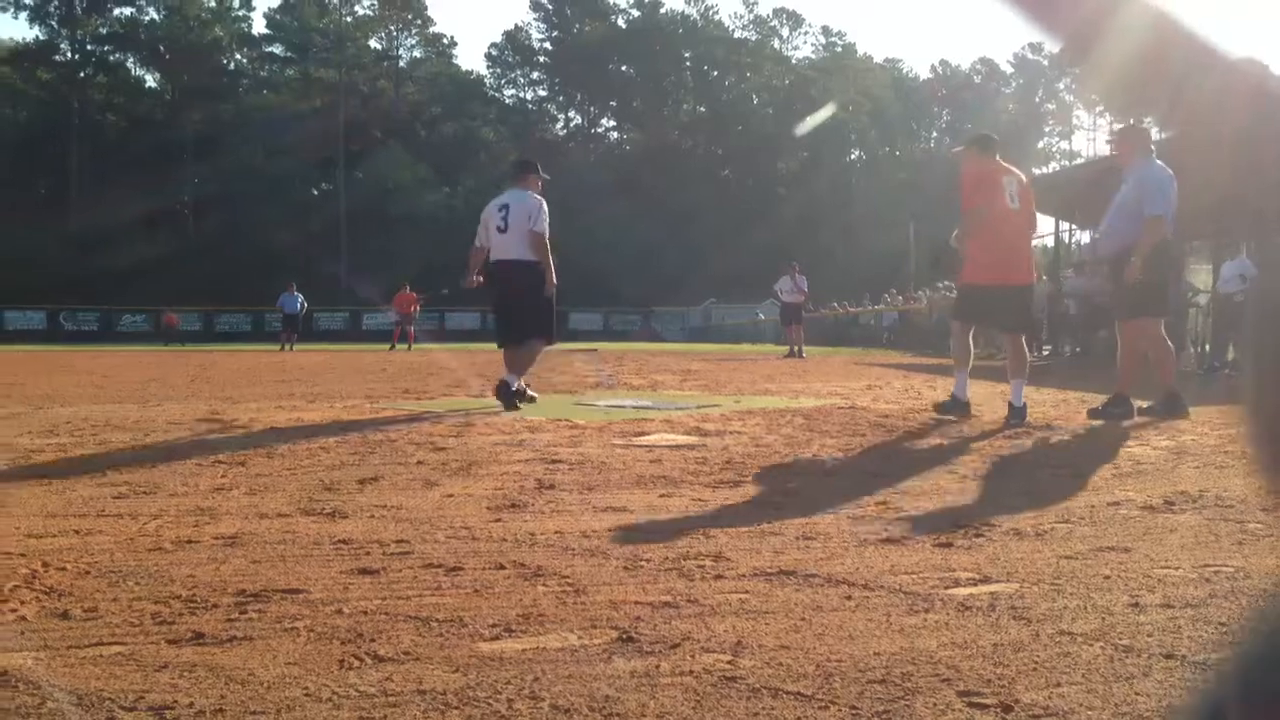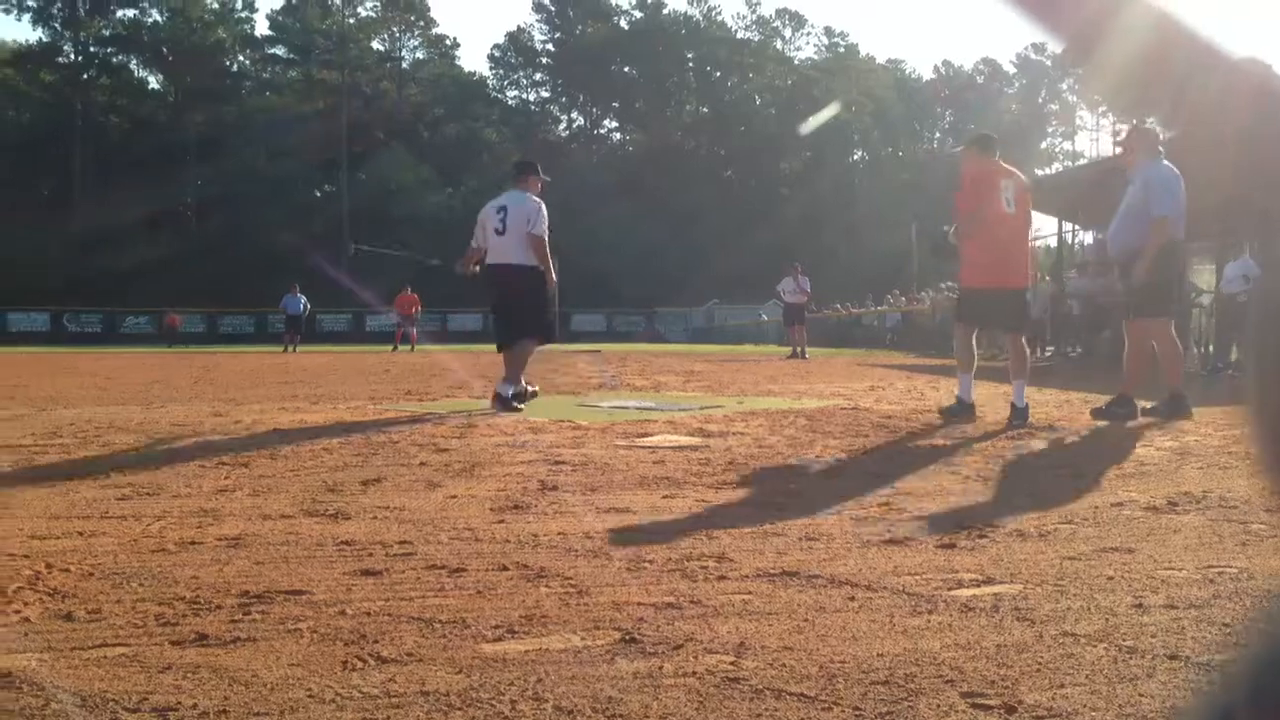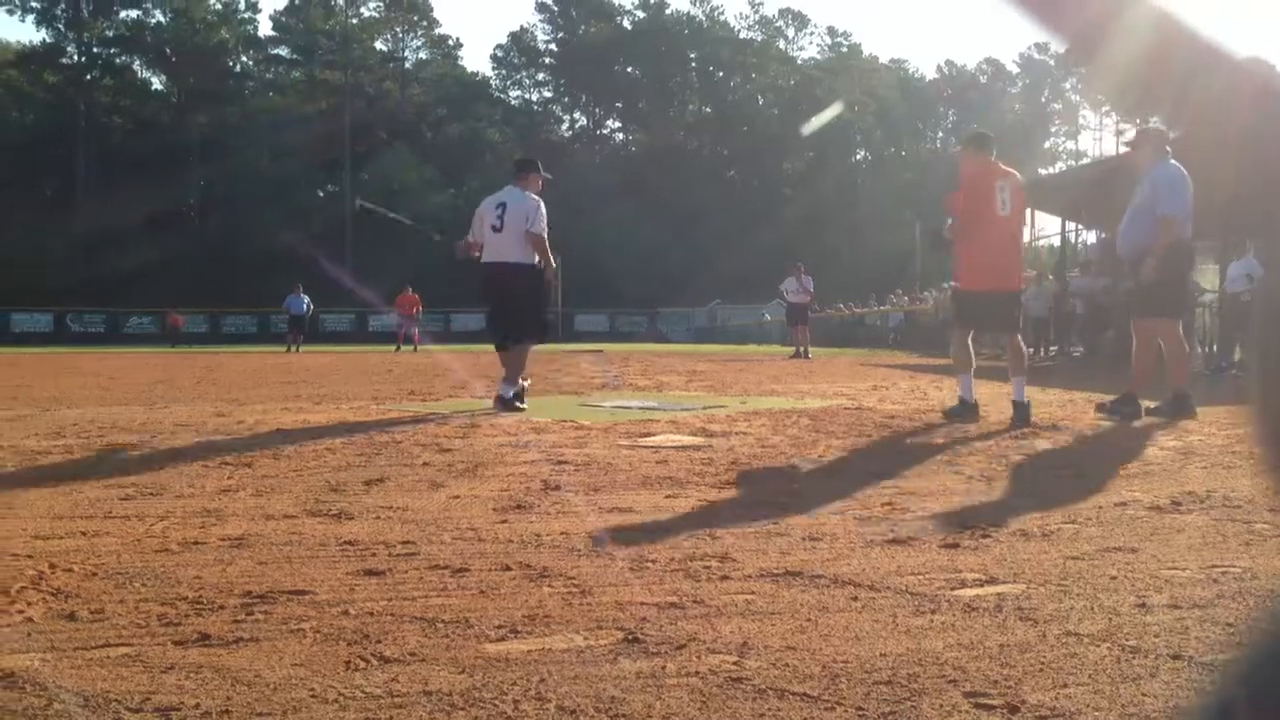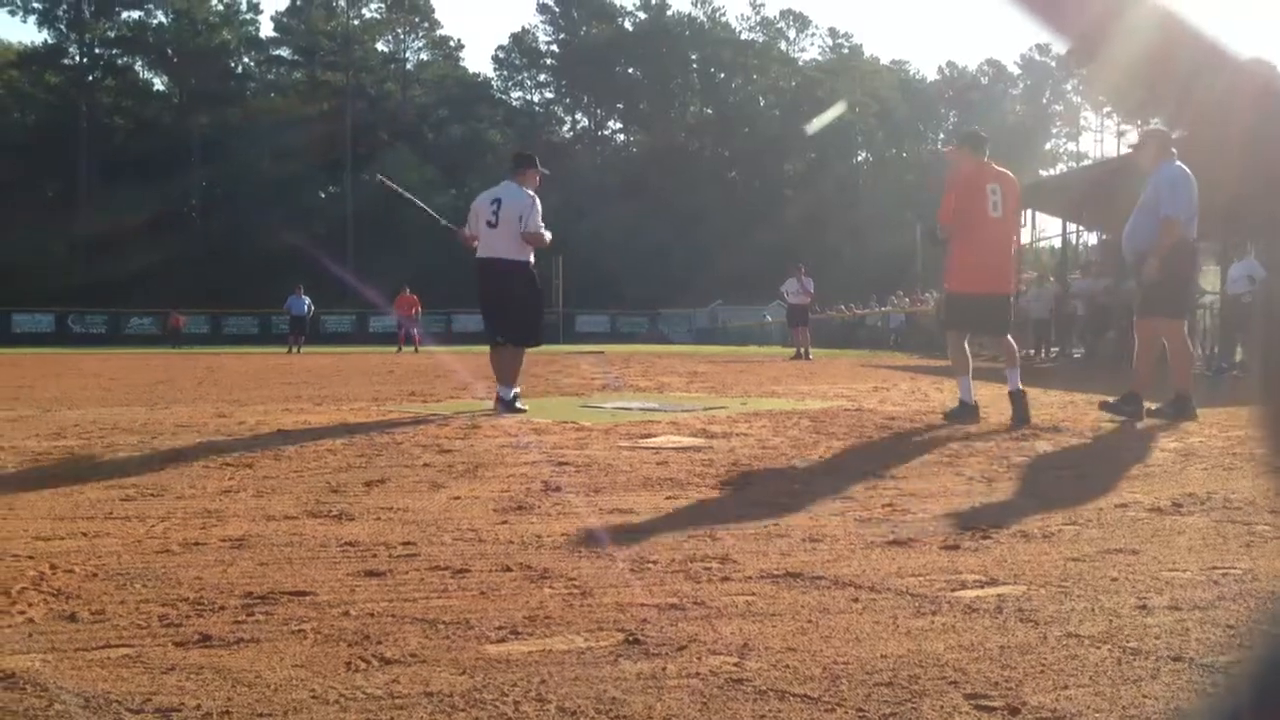
dt=0.1s
person 1, frame 1
left shoulder: (975, 173)
right shoulder: (1018, 177)
left elbow: (973, 217)
right elbow: (1030, 225)
left wrist: (960, 237)
left hip: (984, 268)
right hip: (1019, 269)
left knee: (960, 327)
right knee: (1014, 336)
left ankle: (960, 398)
right ankle: (1017, 405)
person 1, frame 2
left shoulder: (973, 174)
right shoulder: (1018, 178)
left elbow: (967, 221)
right elbow: (1023, 225)
left wrist: (957, 236)
left hip: (981, 271)
right hip: (1016, 272)
left knee: (964, 331)
right knee: (1014, 337)
left ankle: (965, 402)
right ankle: (1019, 406)
person 1, frame 3
left shoulder: (969, 177)
right shoulder: (1014, 179)
left elbow: (957, 226)
left wrist: (950, 232)
left hip: (974, 272)
right hip: (1009, 273)
left knee: (960, 333)
right knee: (1012, 336)
left ankle: (967, 402)
right ankle: (1020, 402)
person 1, frame 4
left shoulder: (960, 178)
right shoulder: (1008, 180)
left elbow: (946, 228)
right elbow: (1013, 226)
left wrist: (944, 232)
left hip: (966, 275)
right hip: (1001, 274)
left knee: (956, 335)
right knee: (1002, 335)
left ankle: (967, 404)
right ankle: (1016, 392)
person 2, frame 1
left shoulder: (1153, 174)
right shoulder: (1136, 176)
left elbow: (1156, 222)
left wrist: (1136, 260)
right wrist: (1115, 263)
left hip: (1145, 263)
right hip: (1130, 262)
left knee: (1130, 332)
right knee: (1150, 332)
left ankle: (1122, 400)
right ankle: (1172, 398)
person 2, frame 2
left shoulder: (1161, 174)
right shoulder: (1146, 176)
left elbow: (1163, 222)
left wrist: (1144, 261)
right wrist: (1131, 263)
left hip: (1154, 263)
right hip: (1141, 263)
left knee: (1137, 332)
right knee: (1160, 333)
left ankle: (1126, 401)
right ankle: (1176, 399)
person 2, frame 3
left shoulder: (1168, 174)
right shoulder: (1157, 175)
left elbow: (1170, 221)
left wrist: (1151, 259)
right wrist: (1147, 261)
left hip: (1164, 261)
right hip: (1158, 263)
left knee: (1146, 330)
right knee: (1157, 331)
left ankle: (1132, 400)
right ankle: (1180, 399)
person 2, frame 4
left shoulder: (1171, 175)
right shoulder: (1163, 176)
left elbow: (1173, 222)
left wrist: (1154, 259)
right wrist: (1151, 261)
left hip: (1168, 262)
right hip: (1163, 263)
left knee: (1148, 330)
right knee: (1160, 332)
left ankle: (1135, 399)
right ankle: (1182, 400)
person 3, frame 1
left shoulder: (492, 206)
right shoulder: (535, 202)
left elbow: (481, 247)
right elbow: (538, 239)
left wrist: (472, 273)
right wrist: (550, 273)
left hip: (498, 272)
right hip: (527, 271)
left knee: (510, 336)
right knee: (538, 335)
left ankle: (516, 387)
right ankle: (510, 382)
person 3, frame 2
left shoulder: (489, 208)
right shoulder: (533, 204)
left elbow: (477, 247)
right elbow: (537, 241)
left wrist: (466, 264)
right wrist: (549, 273)
left hip: (496, 274)
right hip: (525, 275)
left knee: (508, 337)
right knee: (531, 335)
left ankle: (517, 387)
right ankle: (505, 390)
person 3, frame 3
left shoulder: (487, 203)
right shoulder: (532, 202)
left elbow: (473, 243)
right elbow: (537, 238)
left wrist: (469, 249)
right wrist: (549, 263)
left hip: (492, 273)
right hip: (522, 273)
left knee: (504, 337)
right knee: (525, 336)
left ankle: (514, 385)
right ankle: (506, 393)
person 3, frame 4
left shoulder: (483, 198)
right shoulder: (527, 198)
left elbow: (469, 237)
right elbow: (532, 236)
left wrist: (475, 236)
right wrist: (546, 237)
left hip: (486, 269)
right hip: (516, 271)
left knee: (497, 336)
right knee: (519, 338)
left ankle: (505, 388)
right ankle: (506, 395)
